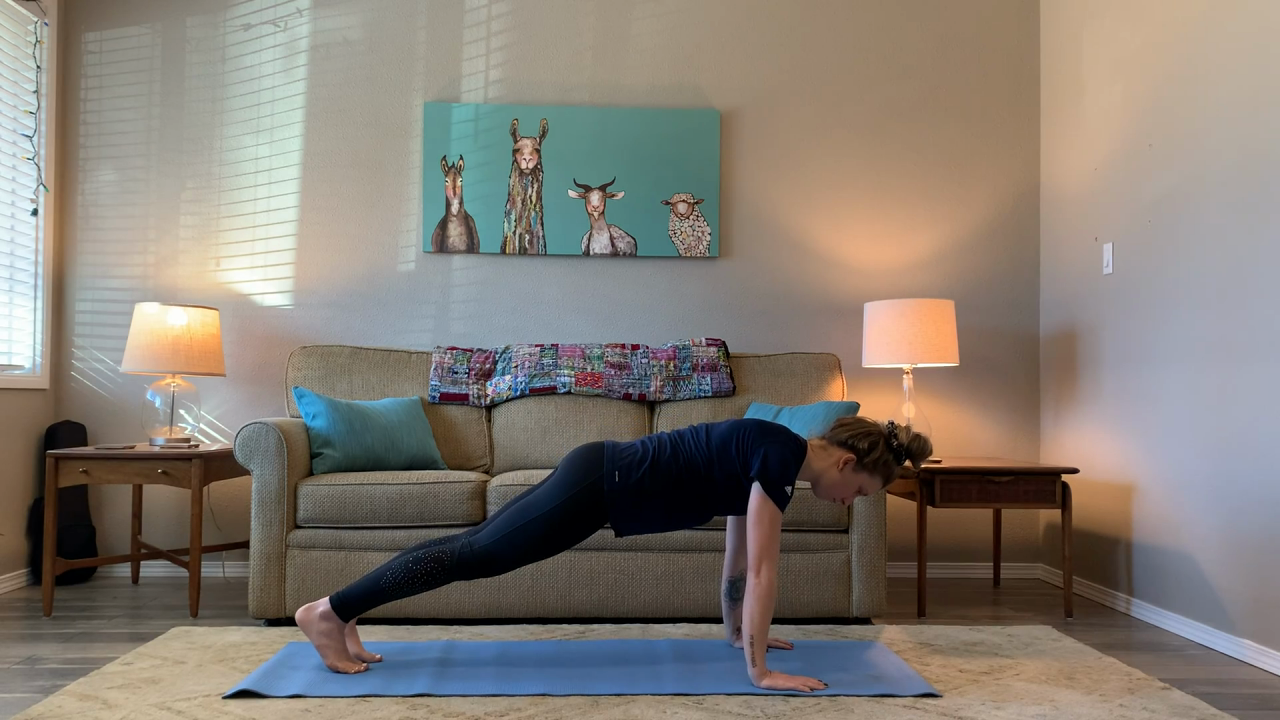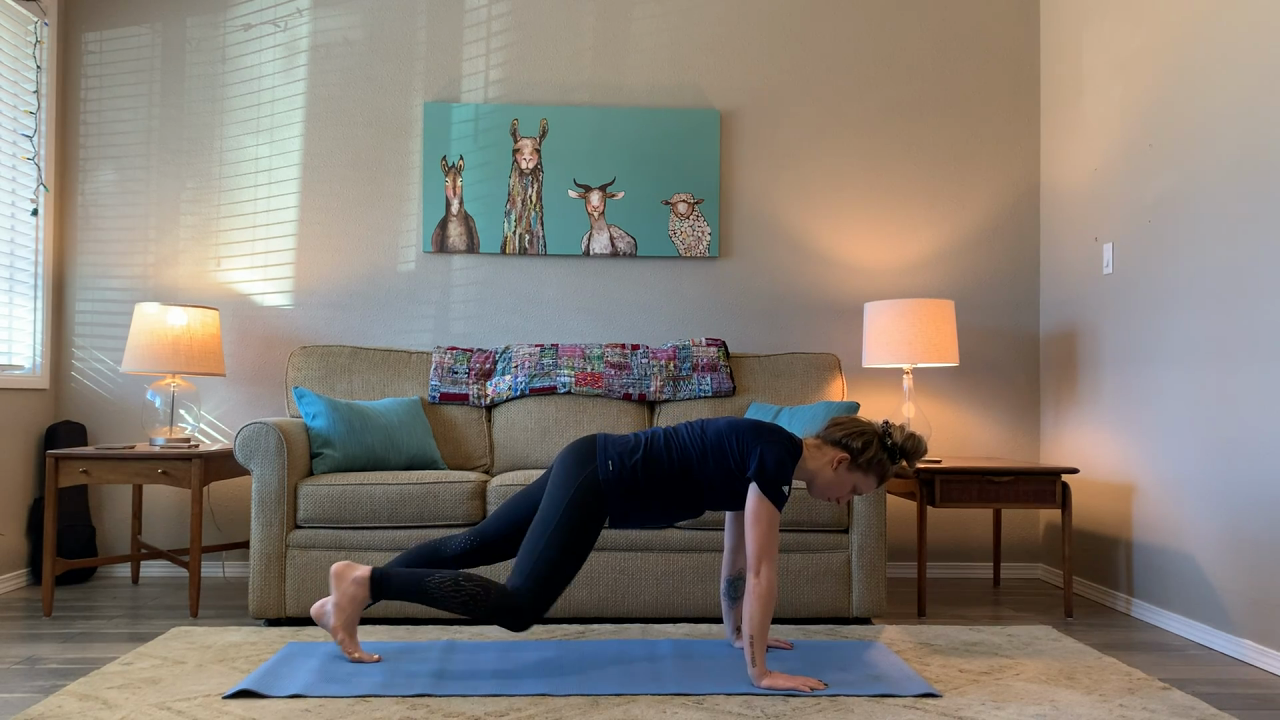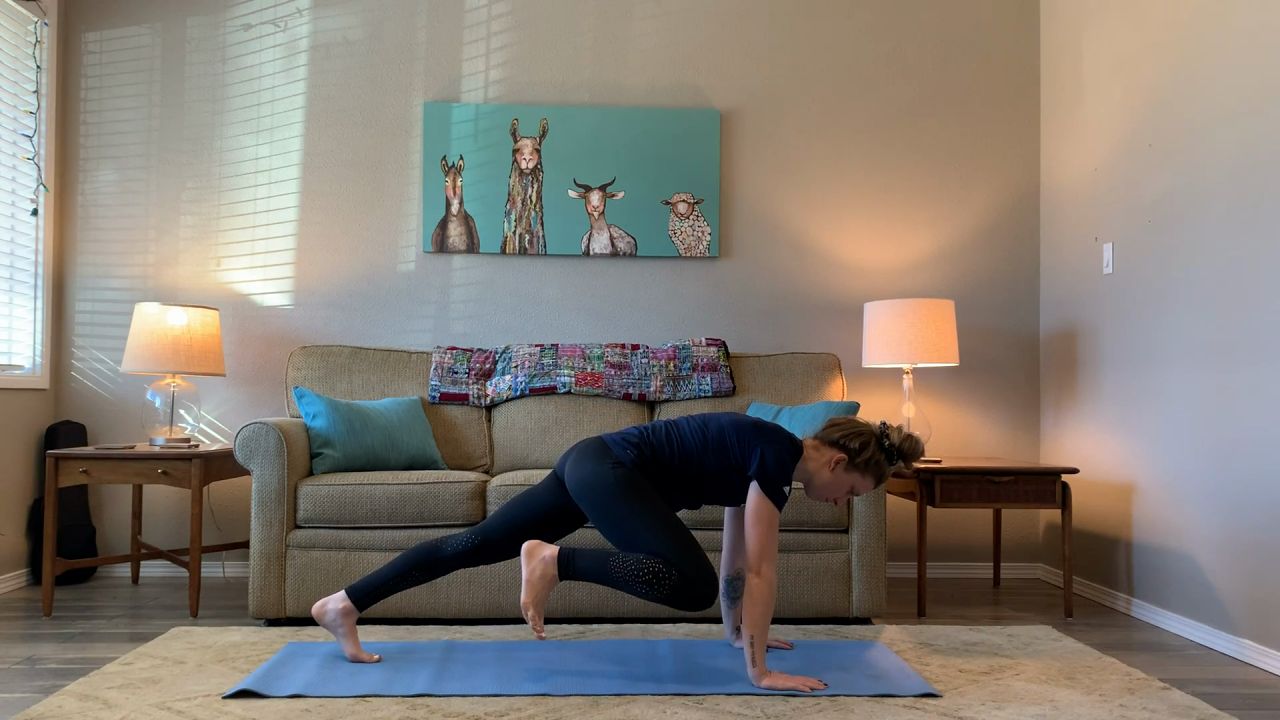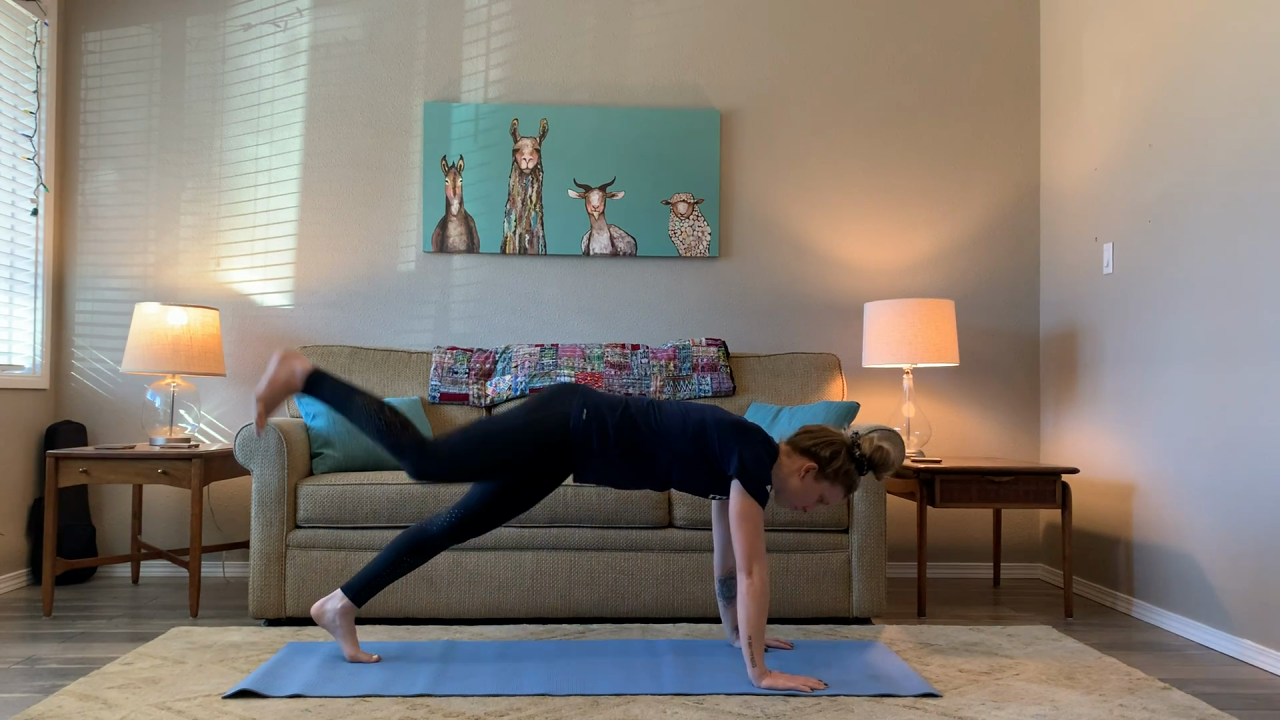
dt=1s
person 1, frame 1
left shoulder: (770, 458)
right shoulder: (782, 455)
left elbow: (737, 559)
right elbow: (761, 571)
left wrist: (737, 632)
right wrist: (760, 671)
left hip: (597, 475)
right hip: (597, 488)
left knee: (471, 543)
right knee: (472, 557)
left ankle: (343, 610)
right ankle: (328, 613)
person 1, frame 2
left shoulder: (764, 458)
right shoulder: (777, 455)
left elbow: (736, 560)
right elbow: (760, 570)
left wrist: (737, 631)
right wrist: (759, 669)
left hip: (591, 468)
right hip: (597, 476)
left knee: (472, 545)
right knee: (518, 607)
left ankle: (348, 598)
right ankle: (361, 581)
person 1, frame 3
left shoulder: (761, 457)
right shoulder: (779, 455)
left elbow: (737, 557)
right elbow: (759, 569)
left wrist: (739, 631)
right wrist: (759, 669)
left hip: (591, 466)
right hip: (606, 468)
left knee: (472, 544)
right knee: (693, 584)
left ankle: (342, 604)
right ankle: (554, 560)
person 1, frame 4
left shoulder: (736, 459)
right shoulder: (754, 458)
left elbow: (728, 564)
right elbow: (750, 568)
left wrist: (738, 632)
right wrist: (758, 669)
left hip: (571, 428)
right hip: (569, 428)
left knee: (456, 524)
right knee: (424, 457)
left ankle: (342, 604)
right ankle: (301, 374)
